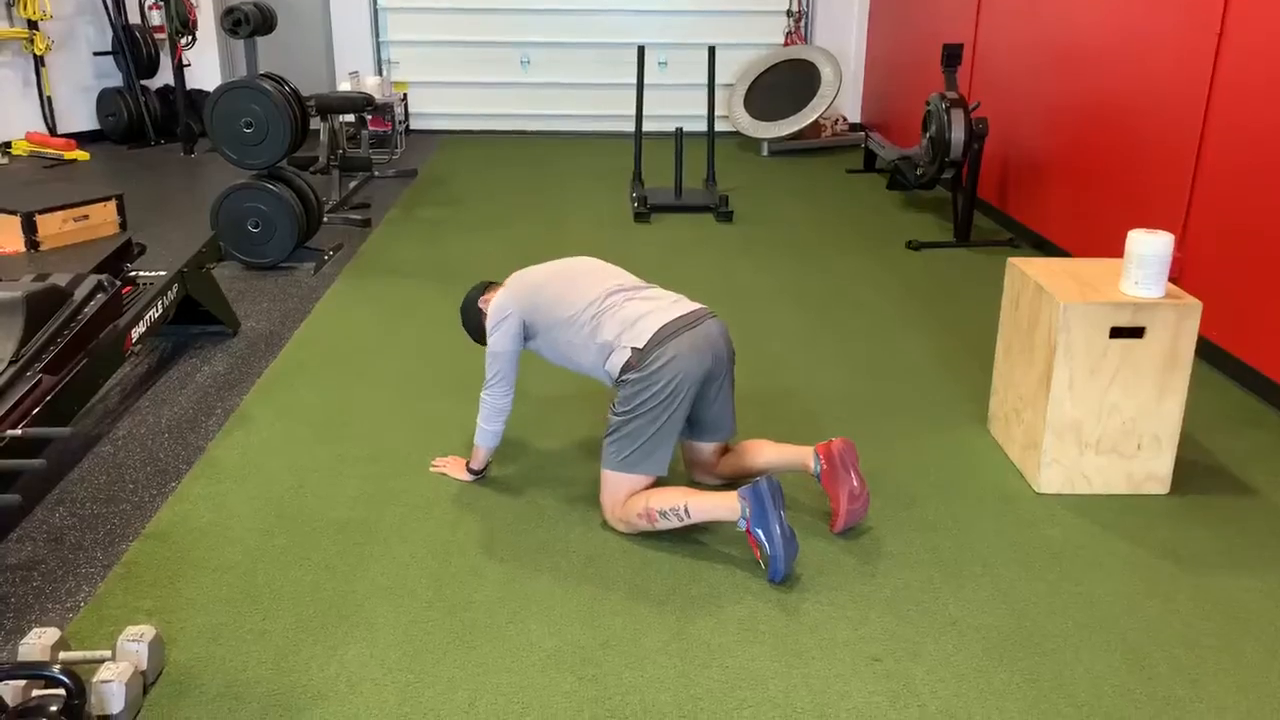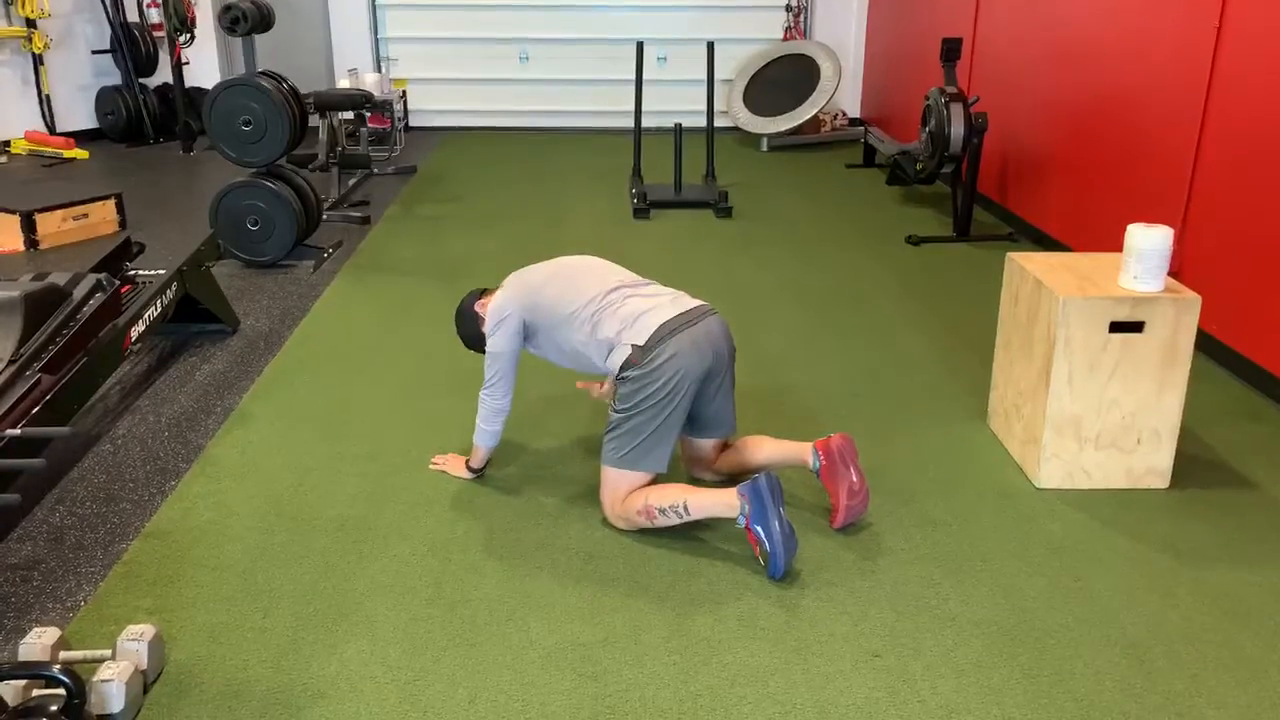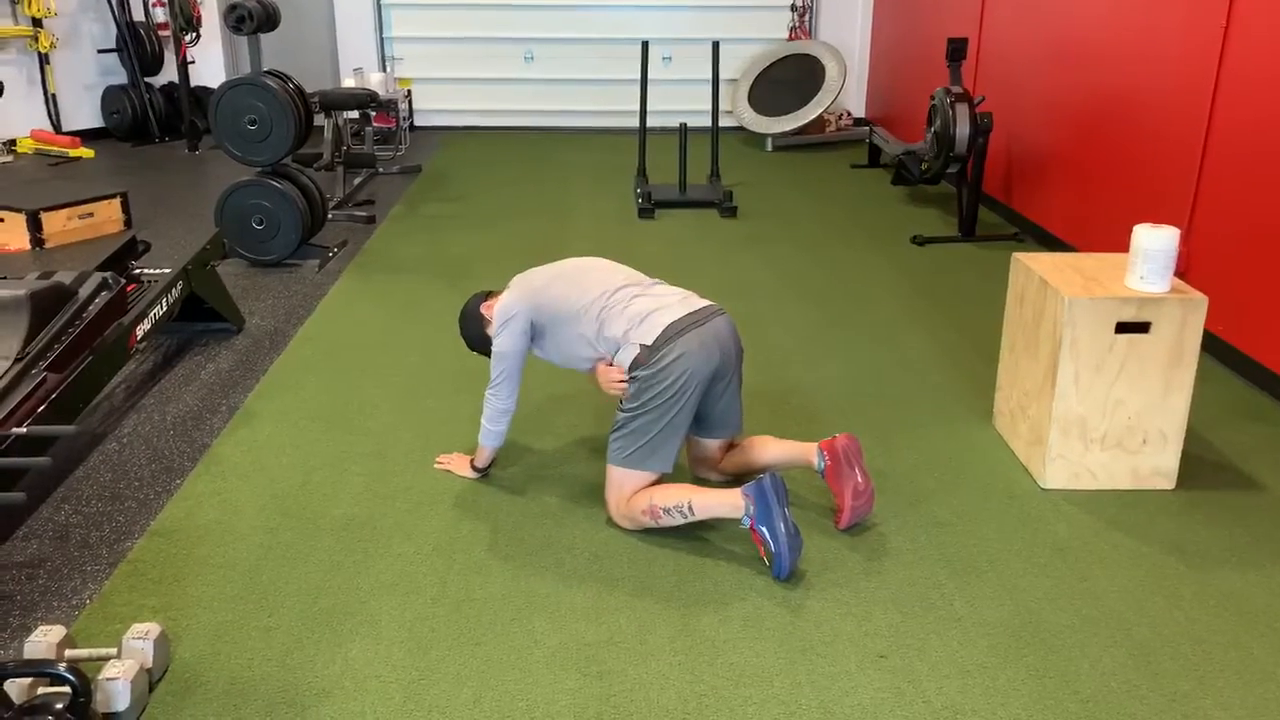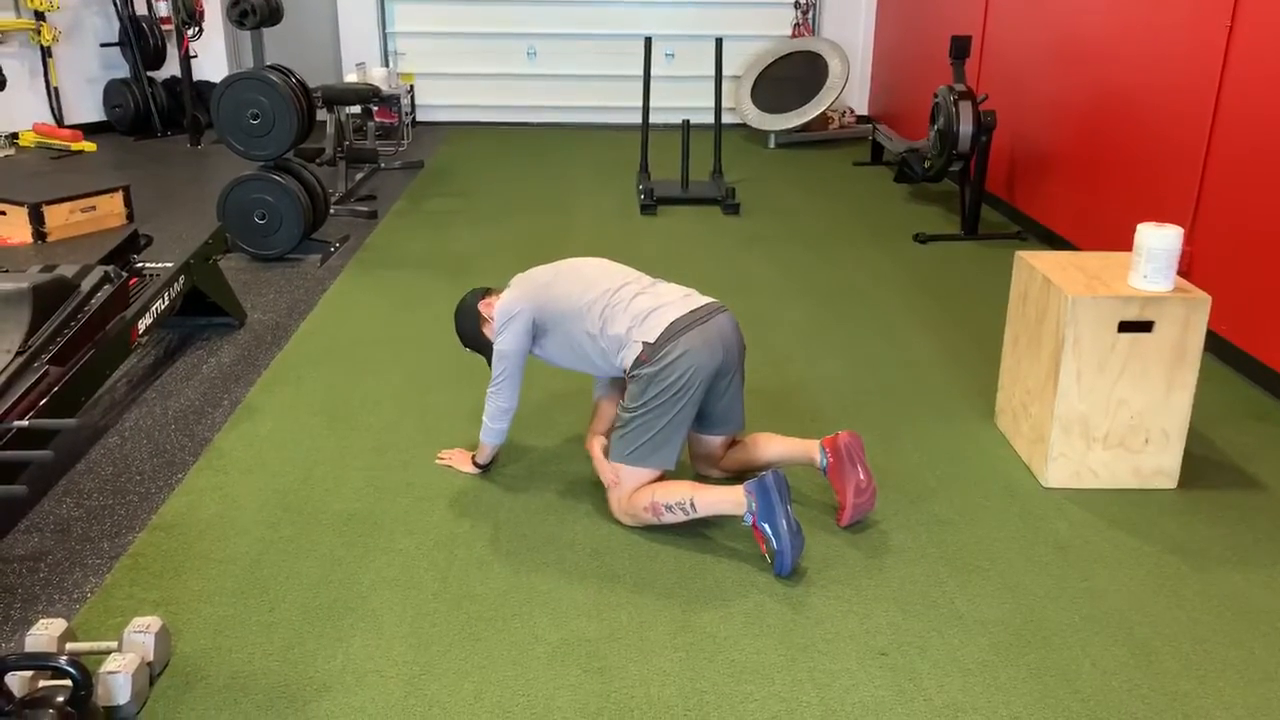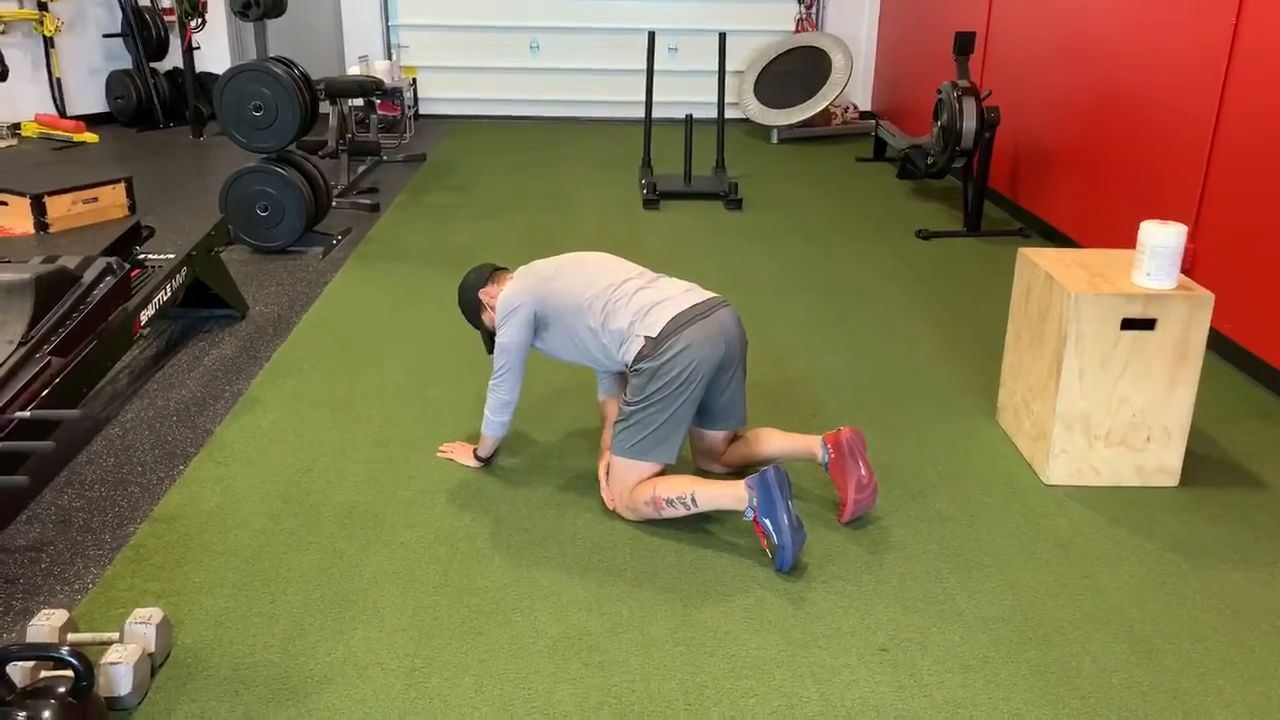
dt=0.7s
person 1, frame 1
left shoulder: (506, 305)
right shoulder: (566, 270)
left elbow: (498, 394)
left wrist: (474, 465)
right wrist: (630, 414)
left hip: (662, 356)
right hip: (708, 330)
left knee: (621, 510)
right knee: (709, 466)
left ankle: (745, 507)
right ankle: (821, 459)
person 1, frame 2
left shoulder: (505, 306)
right shoulder: (553, 275)
left elbow: (495, 395)
left wrist: (473, 464)
right wrist: (613, 384)
left hip: (661, 353)
right hip: (708, 326)
left knee: (620, 507)
right knee: (707, 461)
left ankle: (743, 502)
right ankle: (820, 455)
person 1, frame 3
left shoulder: (512, 305)
right shoulder: (557, 282)
left elbow: (502, 395)
left wrist: (478, 463)
right wrist: (605, 369)
left hip: (670, 352)
right hip: (715, 326)
left knee: (625, 507)
right knee: (711, 463)
left ankle: (748, 504)
right ankle: (825, 455)
person 1, frame 4
left shoulder: (513, 306)
right shoulder: (555, 286)
left elbow: (502, 395)
right elbow: (611, 358)
left wrist: (479, 458)
right wrist: (597, 433)
left hip: (671, 350)
right hip: (717, 323)
left knee: (626, 503)
right knee: (712, 458)
left ankle: (750, 500)
right ankle: (827, 452)
person 1, frame 5
left shoulder: (516, 298)
right shoulder: (557, 277)
left elbow: (505, 386)
right elbow: (612, 353)
left wrist: (482, 452)
right wrist: (610, 446)
left hip: (675, 344)
right hip: (720, 319)
left knee: (628, 497)
right knee: (715, 454)
left ankle: (752, 496)
right ankle: (829, 448)
